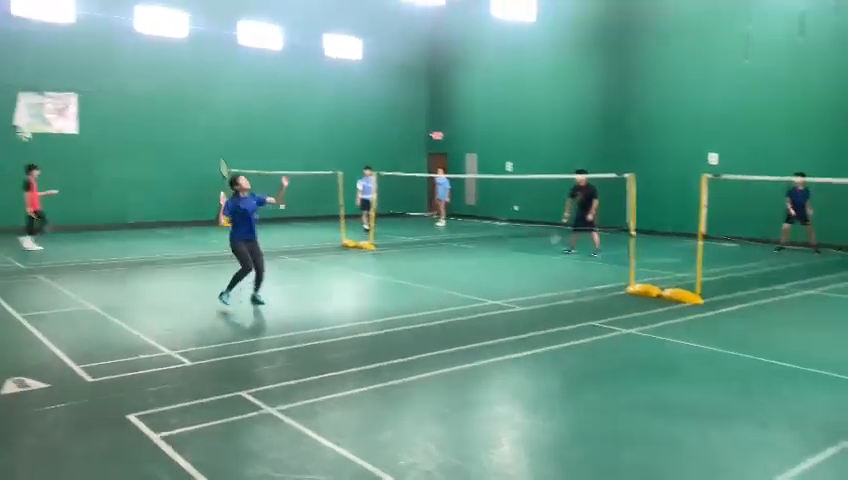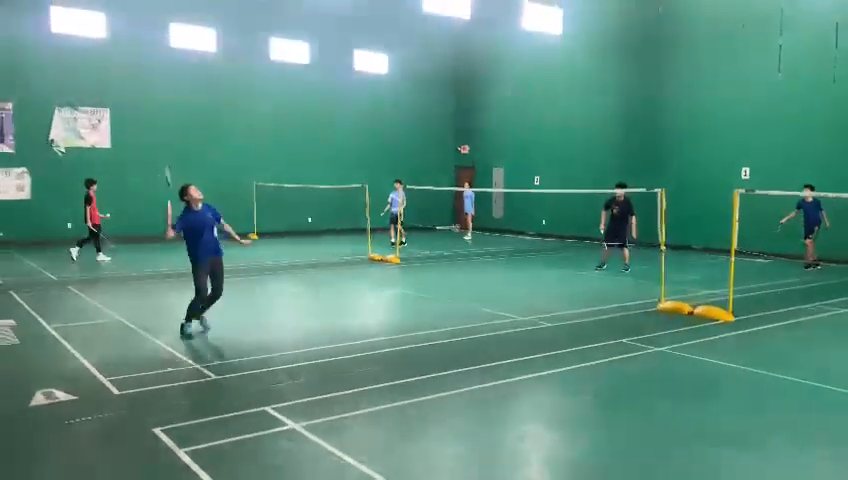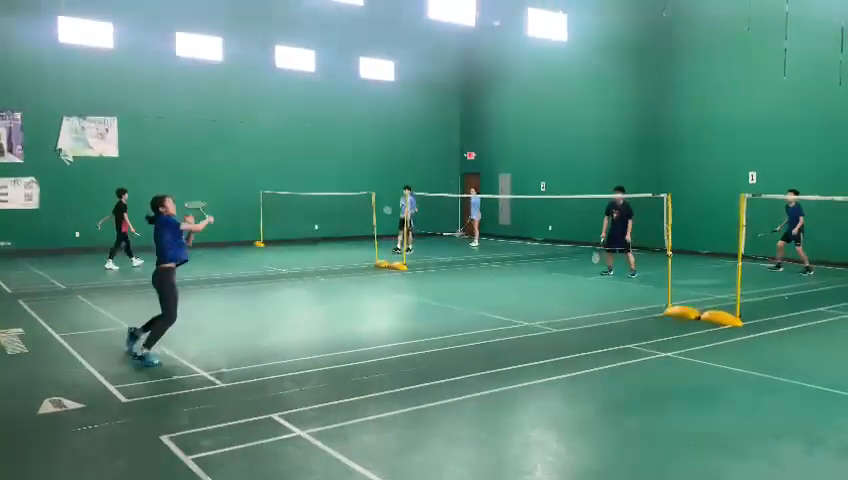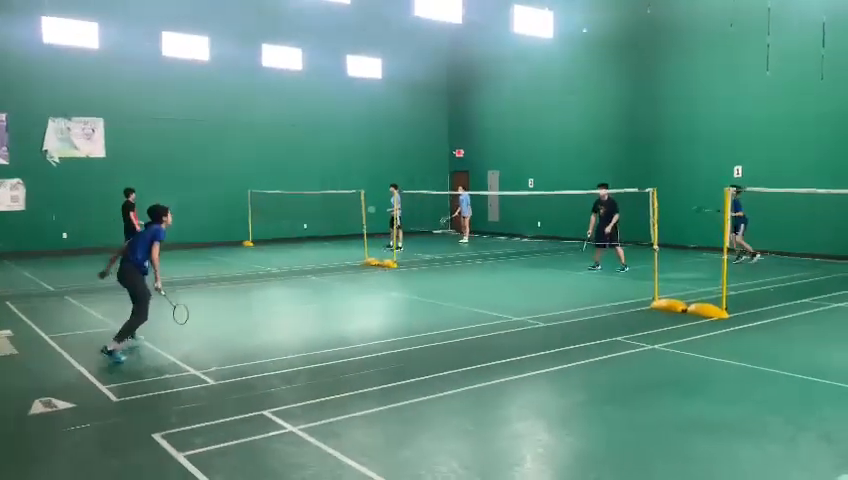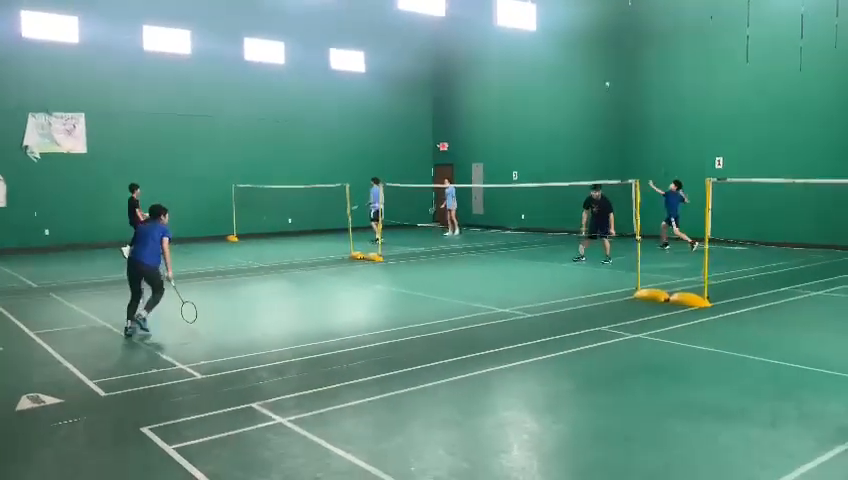
dt=0.4s
person 1, frame 1
left shoulder: (254, 198)
right shoulder: (232, 202)
left elbow: (276, 201)
right elbow: (221, 222)
left wrist: (283, 188)
right wrist: (222, 206)
left hip: (252, 240)
right hip: (238, 241)
left knee: (260, 269)
right knee: (247, 267)
left ankle: (255, 294)
right ankle: (227, 292)
person 1, frame 2
left shoulder: (209, 209)
right shoulder: (184, 217)
left elbow: (224, 226)
right elbow: (169, 235)
left wrist: (239, 240)
right wrist: (169, 219)
left hip: (215, 257)
right hip: (199, 260)
left knee: (217, 292)
right knee: (201, 294)
left ankle: (199, 314)
right ankle: (187, 324)
person 1, frame 3
left shoulder: (170, 225)
right shoulder: (166, 222)
left elbow: (186, 244)
right elbow: (196, 228)
left wrist: (190, 229)
right wrist: (207, 221)
left hip: (168, 274)
right hip: (165, 275)
left knee: (168, 315)
right knee: (170, 317)
left ankle: (137, 332)
right ankle: (143, 352)
person 1, frame 4
left shoulder: (147, 230)
right shoulder: (159, 231)
left elbow: (123, 249)
right elbow: (154, 256)
left wrist: (108, 268)
right wrist: (158, 280)
left hip: (125, 270)
right hip: (134, 272)
left knee: (145, 297)
right knee: (141, 314)
left ankle: (129, 332)
right ankle: (112, 347)
person 1, frame 5
left shoulder: (140, 228)
right shoulder: (163, 229)
right elbow: (165, 248)
right wrist: (169, 270)
left hip: (132, 263)
right hip: (149, 265)
left knee: (135, 296)
right knee: (158, 291)
left ankle: (129, 326)
right ankle: (142, 315)
